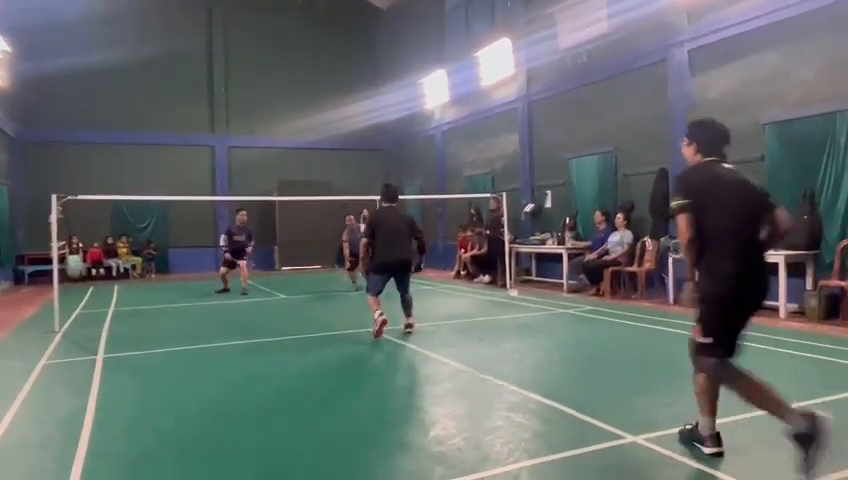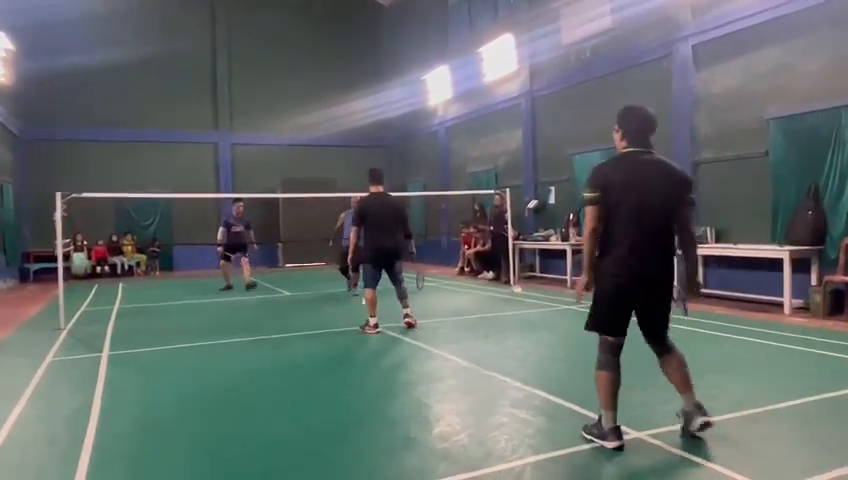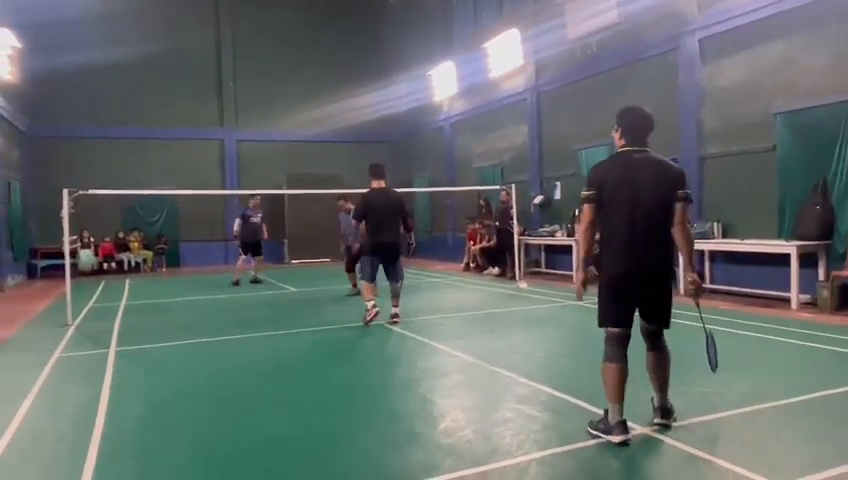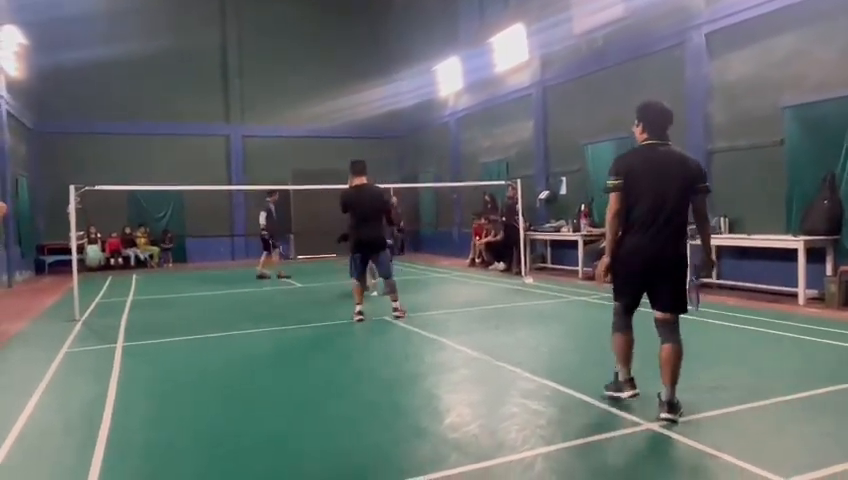
dt=0.5s
person 1, frame 1
left shoulder: (687, 180)
right shoulder: (743, 181)
left elbow: (687, 235)
right elbow: (782, 224)
left wrist: (693, 274)
left hip: (722, 282)
right hip: (750, 278)
left knee: (713, 363)
right knee: (702, 350)
left ankle: (800, 424)
right ankle: (706, 432)
person 1, frame 2
left shoulder: (604, 172)
right shoulder: (675, 175)
left elbow: (592, 228)
right elbow: (685, 230)
left wrist: (587, 272)
right wrist: (691, 272)
left hip: (615, 273)
right hip: (658, 274)
left knee: (609, 347)
right knee: (660, 341)
left ankle: (607, 428)
right ankle: (693, 409)
person 1, frame 3
left shoulder: (600, 172)
right shoulder: (672, 172)
left elbow: (587, 225)
right elbow: (679, 226)
left wrist: (581, 268)
right wrist: (690, 269)
left hip: (616, 269)
right hip: (657, 270)
left knee: (615, 342)
right knee: (655, 337)
left ankle: (615, 421)
right ankle: (662, 407)
person 1, frame 4
left shoulder: (625, 162)
right shoulder: (691, 165)
left elbow: (614, 213)
right elbow: (700, 214)
left wrist: (608, 254)
right wrist: (706, 250)
left hip: (632, 254)
right hip: (671, 256)
left knee: (622, 314)
right knee: (668, 325)
left ankle: (624, 380)
right ankle: (668, 401)
person 2, frame 1
left shoulder: (375, 217)
right shoulder: (407, 218)
left elbow: (365, 242)
right elbow: (421, 241)
left wrist: (364, 262)
right wrist: (420, 260)
left hip: (381, 262)
right hip: (404, 262)
left knee: (372, 293)
right knee: (405, 293)
left ankle: (379, 316)
right ankle: (409, 322)
person 2, frame 2
left shoulder: (363, 203)
right shoulder: (396, 202)
left elbow: (356, 230)
right elbow: (406, 227)
left wrist: (351, 252)
right wrist: (411, 246)
left hip: (372, 251)
right hip: (393, 250)
left knee: (370, 287)
right knee: (399, 283)
left ankle: (373, 322)
right ankle: (408, 314)
person 2, frame 3
left shoulder: (366, 197)
right shoulder: (397, 197)
left elbow: (356, 221)
right elbow: (406, 221)
right wrist: (411, 238)
left hip: (373, 245)
right hip: (393, 245)
left knee: (367, 279)
right knee: (395, 280)
left ankle: (371, 306)
right ankle: (395, 312)
person 2, frame 4
left shoulder: (346, 194)
right shoulder: (378, 192)
right elbow: (388, 215)
left hip: (357, 242)
right hip: (377, 240)
left knee: (358, 278)
right knee: (387, 275)
left ankle: (358, 310)
right ankle: (396, 307)
